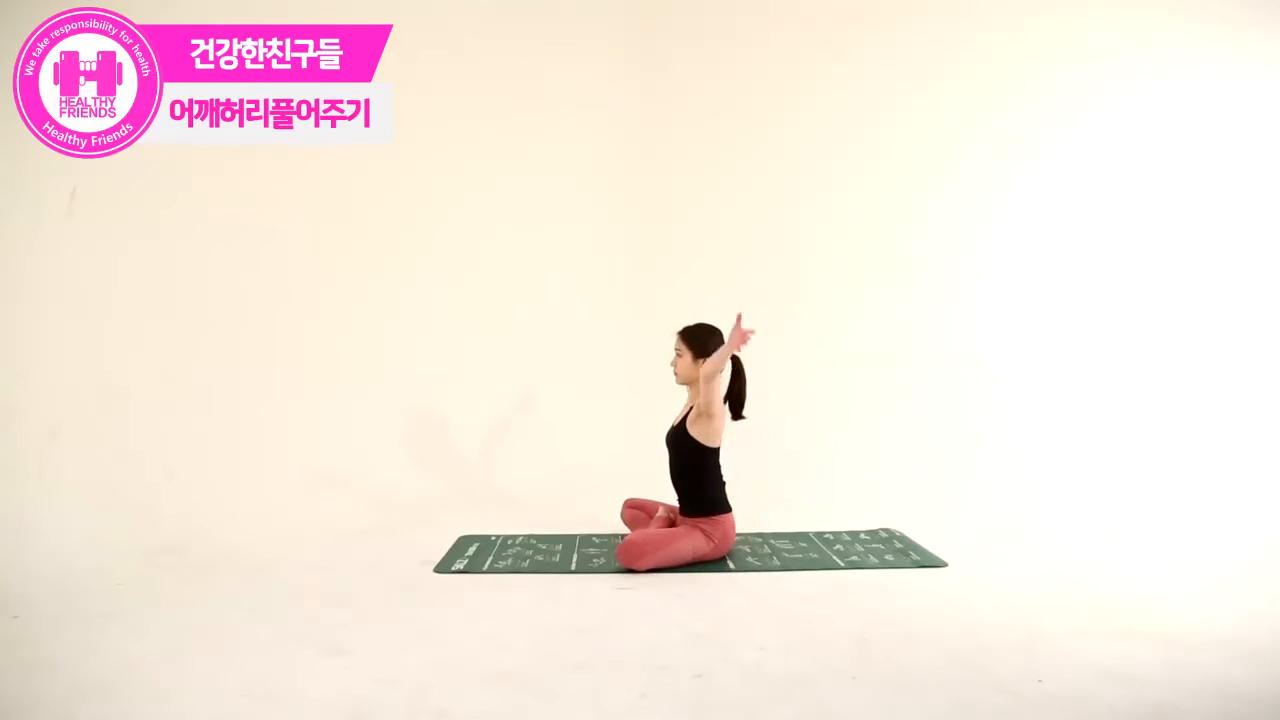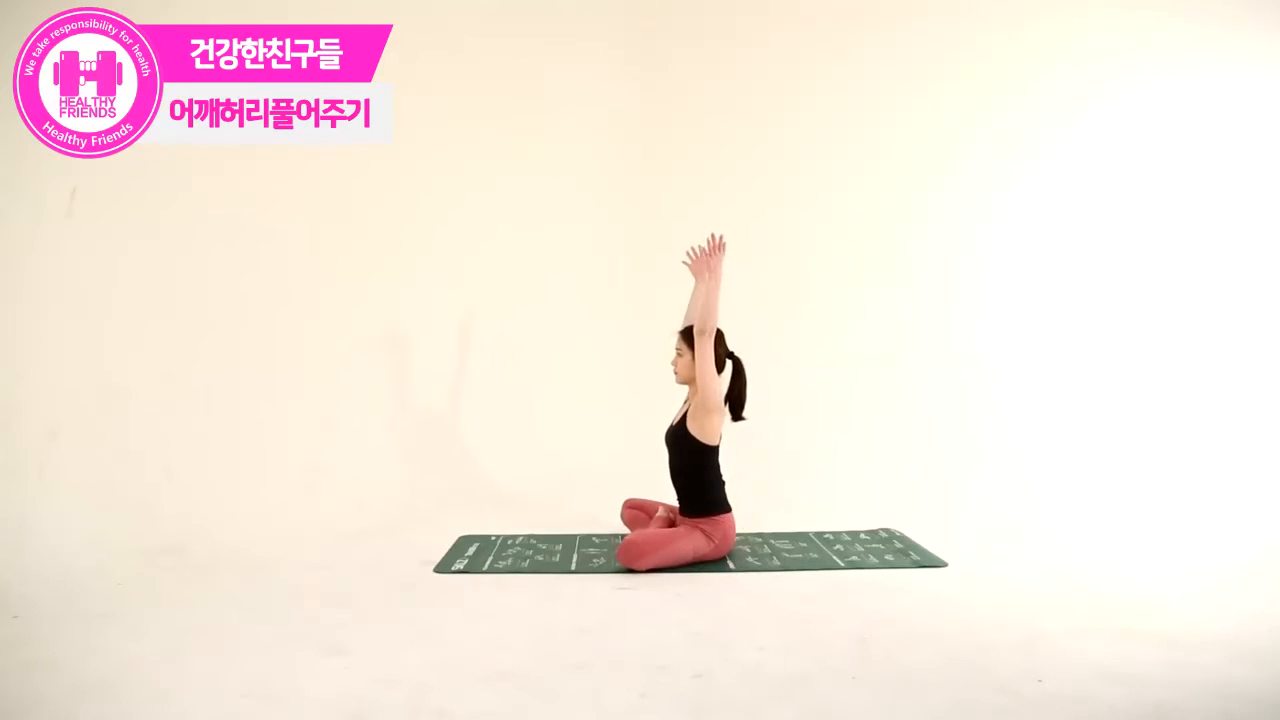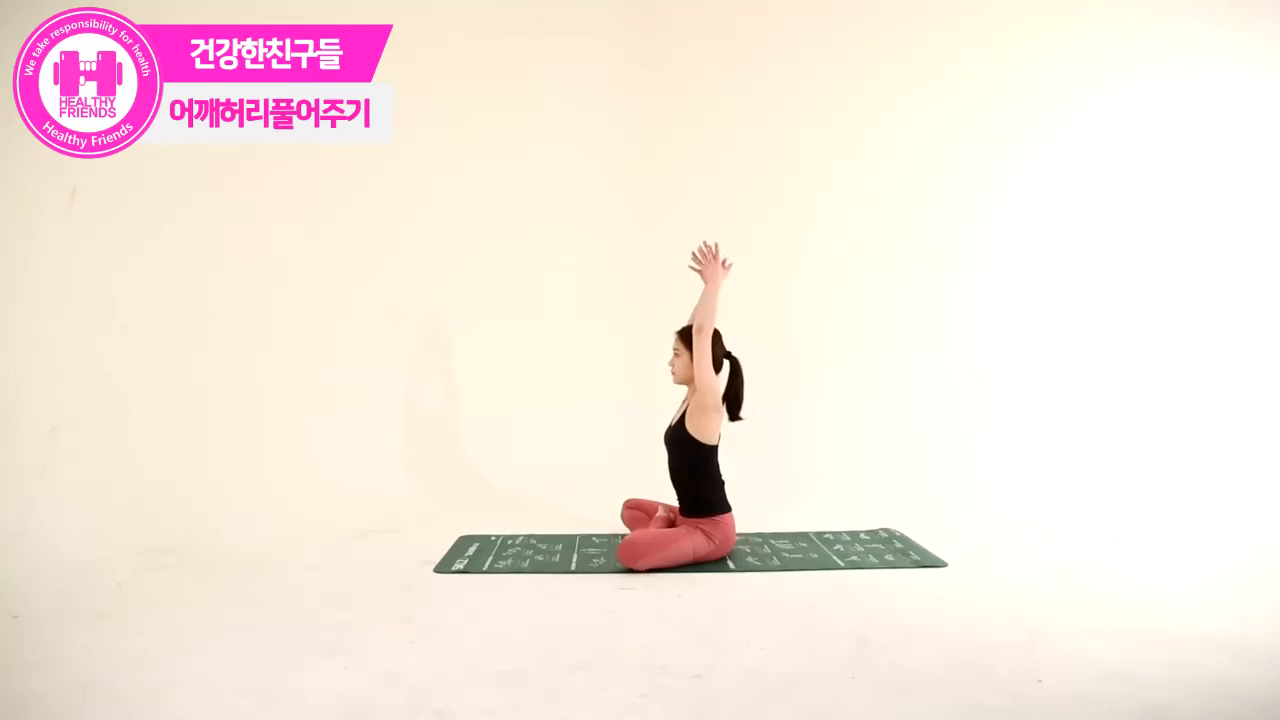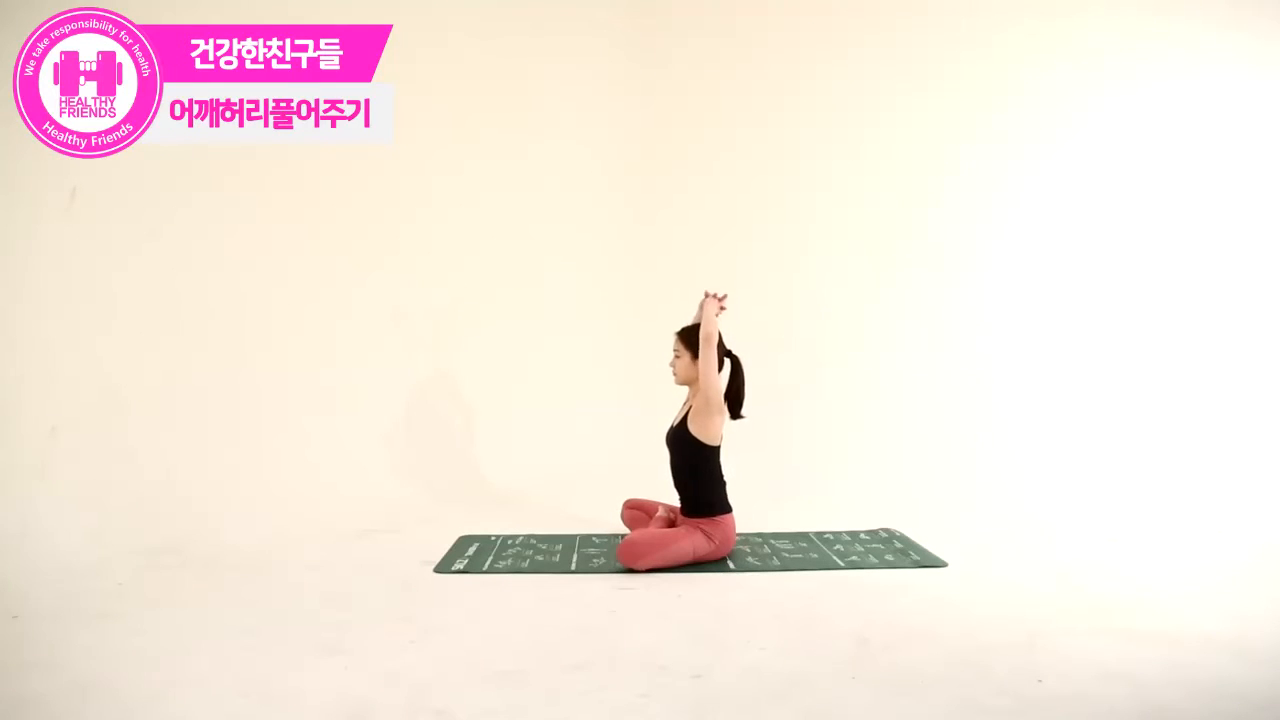
dt=0.4s
person 1, frame 1
left shoulder: (710, 407)
right shoulder: (697, 402)
left elbow: (709, 374)
right elbow: (703, 375)
left wrist: (728, 346)
left hip: (711, 528)
right hip: (691, 517)
left knee: (629, 553)
right knee: (631, 508)
person 1, frame 2
left shoulder: (709, 404)
right shoulder: (695, 399)
left elbow: (704, 334)
right elbow: (695, 329)
left wrist: (714, 276)
right wrist: (700, 279)
left hip: (711, 529)
right hip: (692, 517)
left knee: (630, 553)
right knee: (631, 508)
person 1, frame 3
left shoulder: (708, 402)
right shoulder: (694, 397)
left elbow: (702, 333)
right elbow: (696, 331)
left wrist: (714, 284)
right wrist: (709, 285)
left hip: (711, 529)
right hip: (693, 518)
left knee: (630, 552)
right knee: (631, 509)
person 1, frame 4
left shoulder: (711, 404)
right shoulder: (694, 398)
left elbow: (707, 339)
right elbow: (695, 337)
left wrist: (710, 307)
right wrist: (706, 308)
left hip: (712, 529)
right hip: (692, 517)
left knee: (629, 552)
right knee: (631, 508)
